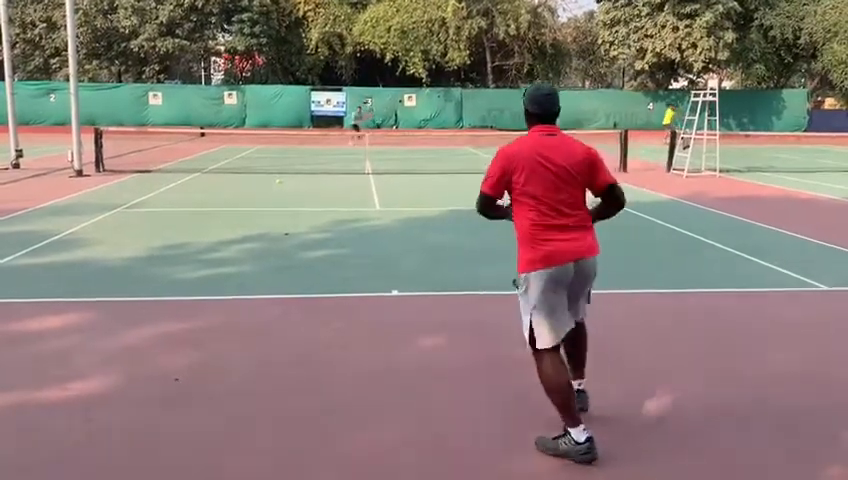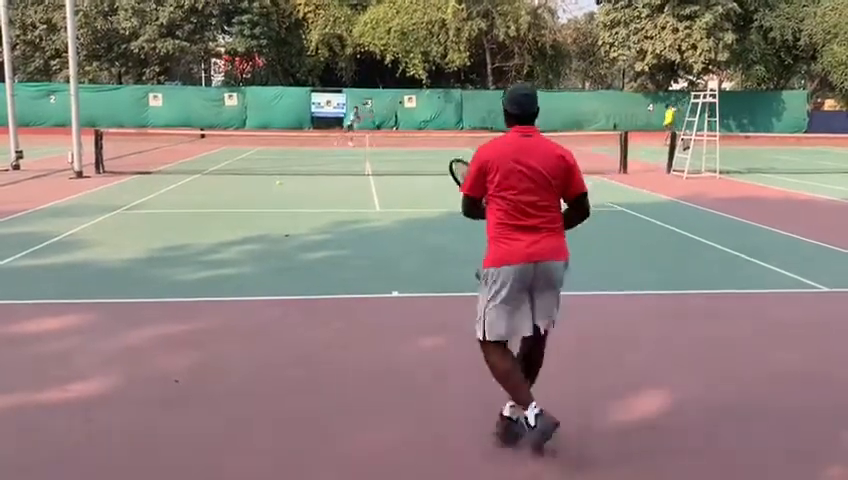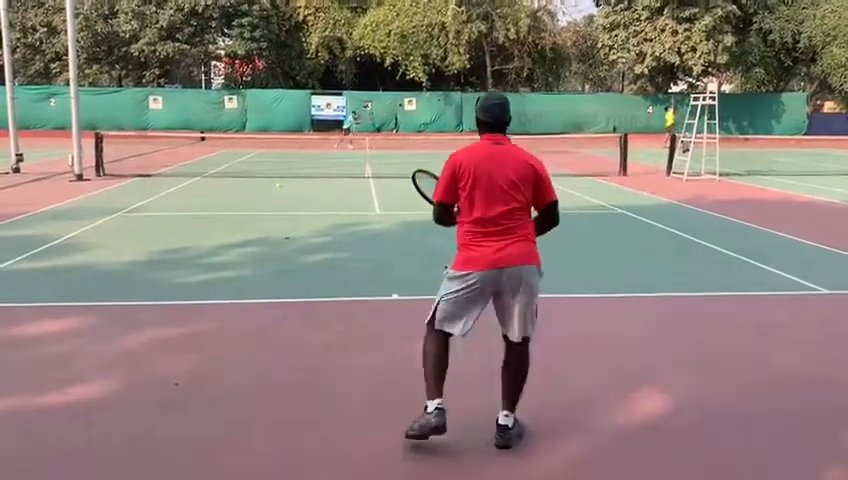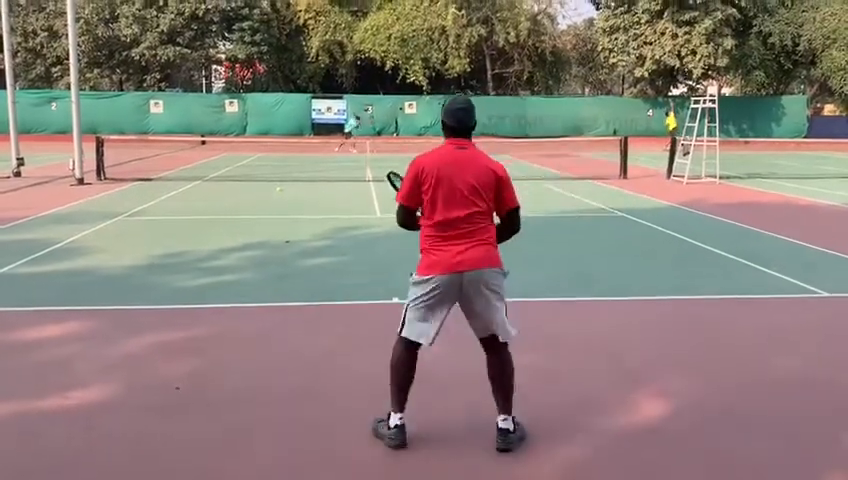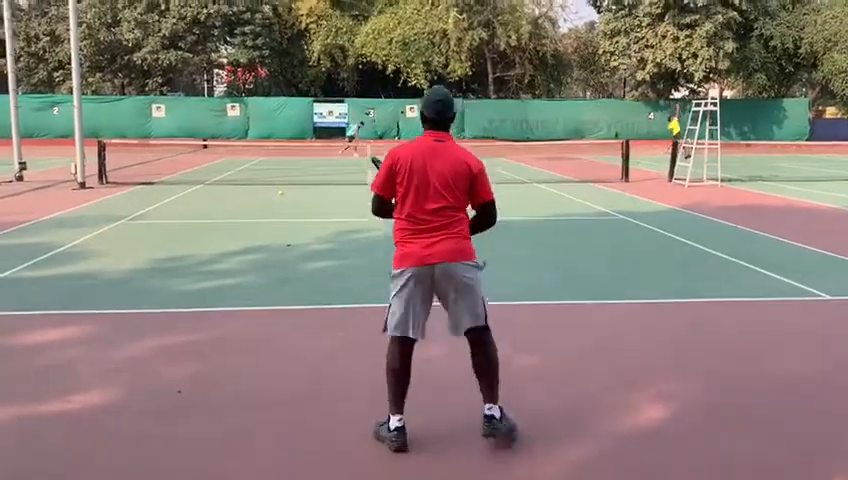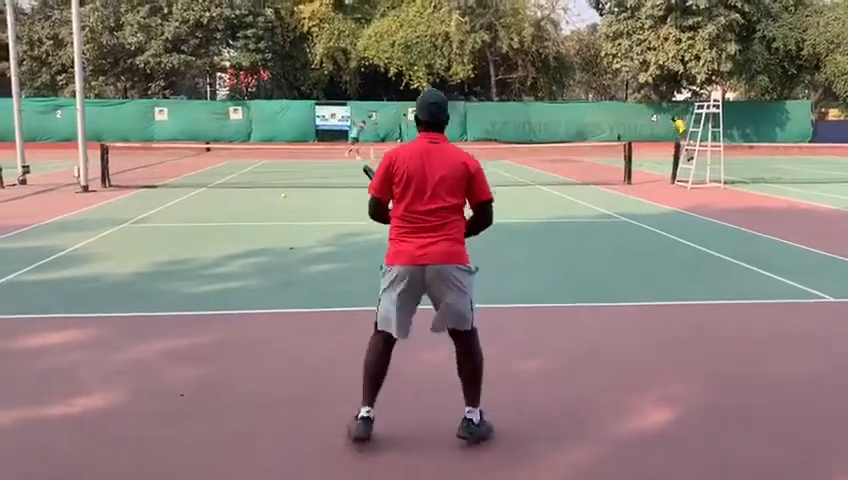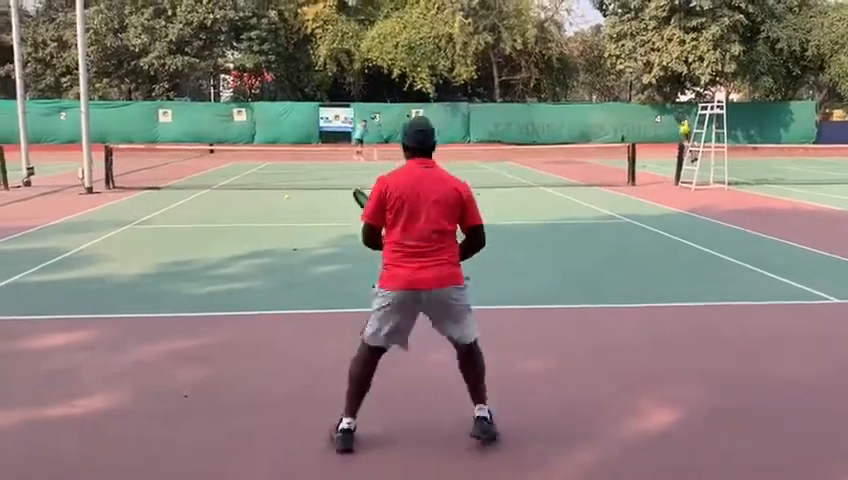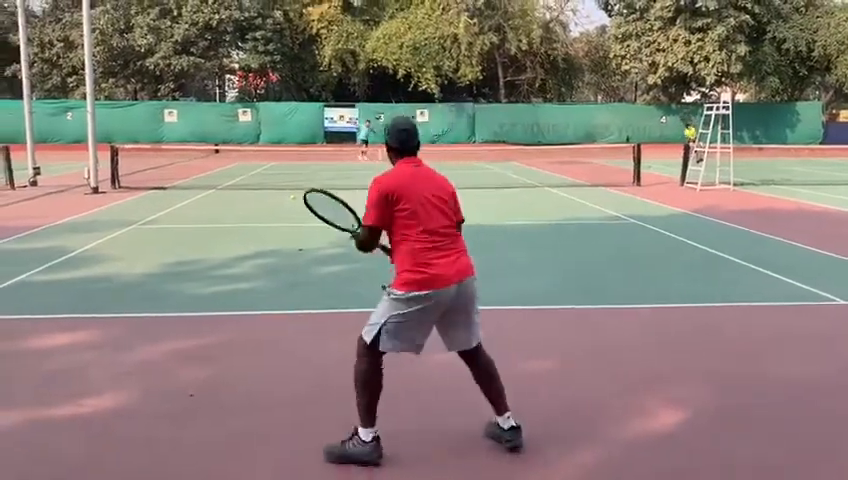
dt=0.2s
person 1, frame 1
left shoulder: (510, 154)
right shoulder: (583, 151)
left elbow: (485, 208)
right elbow: (616, 201)
left wrist: (516, 212)
left hip: (542, 262)
right hip: (584, 255)
left knee: (546, 349)
right knee: (573, 321)
left ankle: (577, 436)
right ankle: (578, 389)
person 1, frame 2
left shoulder: (487, 153)
right shoulder: (561, 155)
left elbow: (470, 209)
right elbow: (581, 211)
left hip: (506, 261)
right hip: (552, 258)
left knee: (493, 344)
right knee: (535, 335)
left ankle: (533, 414)
right ankle: (514, 412)
person 1, frame 3
left shoulder: (459, 160)
right shoulder: (531, 163)
left elbow: (441, 216)
right elbow: (550, 219)
left hip: (473, 265)
right hip: (521, 264)
left knee: (436, 333)
right knee: (516, 343)
left ankle: (433, 409)
right ankle: (507, 422)
person 1, frame 4
left shoulder: (421, 164)
right shoulder: (493, 168)
left elbow: (405, 218)
right elbow: (512, 225)
left hip: (434, 269)
right hip: (483, 268)
left knee: (406, 341)
right knee: (497, 345)
left ankle: (395, 423)
right ankle: (506, 425)
person 1, frame 5
left shoulder: (398, 155)
right shoulder: (469, 161)
left elbow: (379, 208)
right elbow: (487, 217)
left hip: (411, 261)
right hip: (457, 259)
left knee: (401, 340)
right knee: (478, 335)
left ankle: (395, 425)
right ankle: (493, 414)
person 1, frame 6
left shoulder: (394, 157)
right shoulder: (467, 163)
left elbow: (376, 212)
right elbow: (485, 217)
left hip: (403, 262)
right hip: (450, 262)
left knee: (383, 336)
right knee: (465, 337)
left ankle: (364, 416)
right ankle: (472, 418)
person 1, frame 7
left shoulder: (387, 184)
right shoulder: (458, 186)
left elbow: (370, 239)
right elbow: (477, 240)
left hip: (399, 285)
right hip: (447, 284)
left knee: (370, 349)
right knee: (468, 344)
left ankle: (346, 427)
right ankle: (483, 415)
person 1, frame 8
left shoulder: (385, 183)
right shoulder: (443, 182)
left elbow: (368, 240)
left wrist: (357, 238)
left hip: (420, 284)
right hip: (462, 278)
left knee: (367, 348)
right knee: (472, 351)
left ankle: (366, 439)
right ankle: (507, 424)
